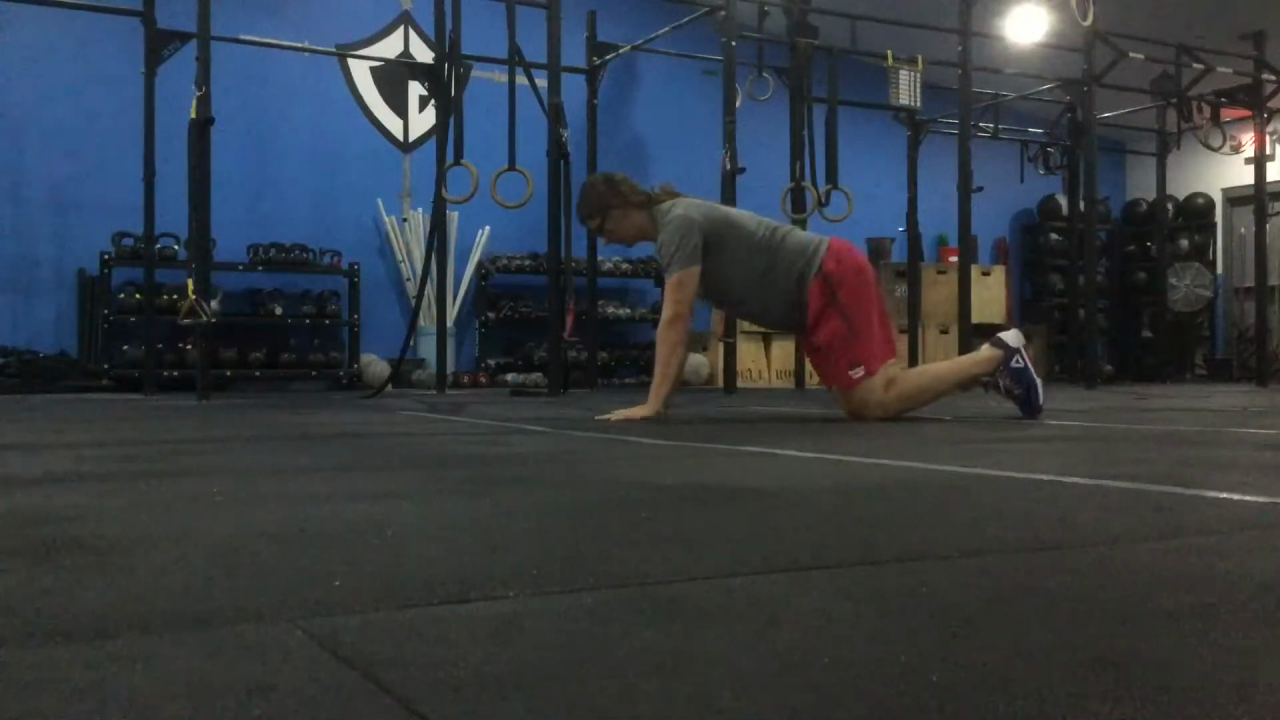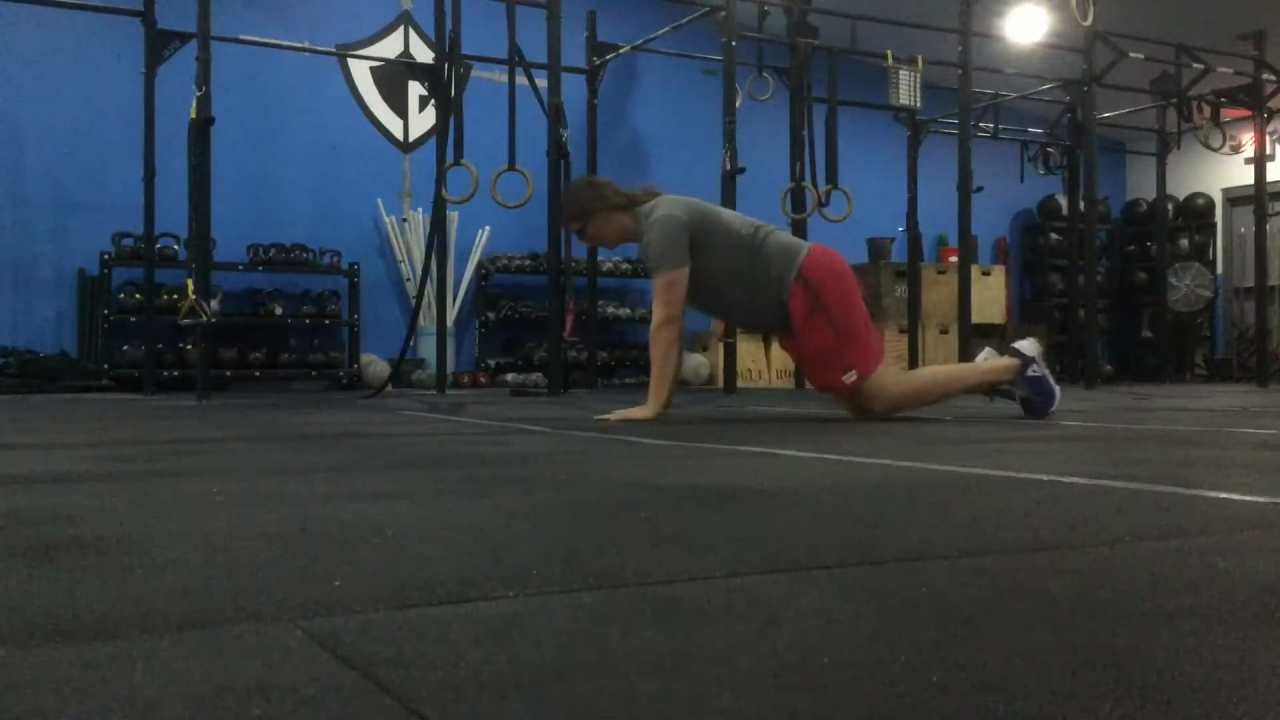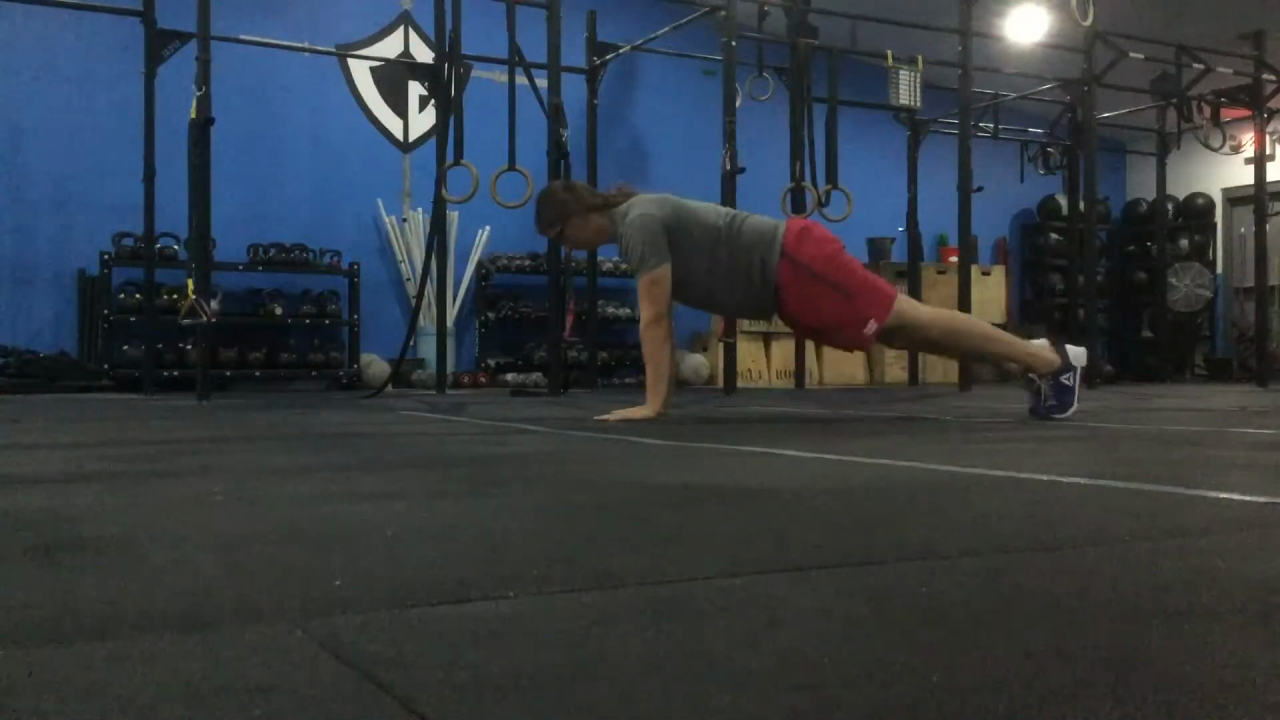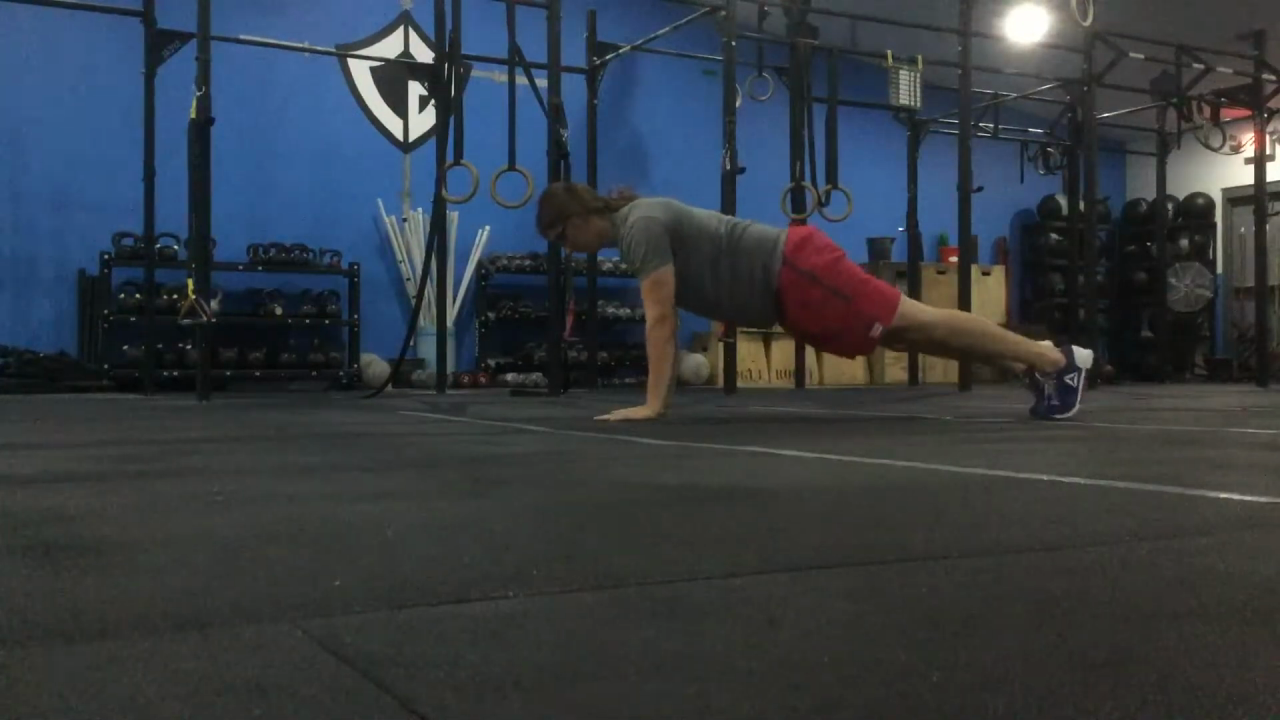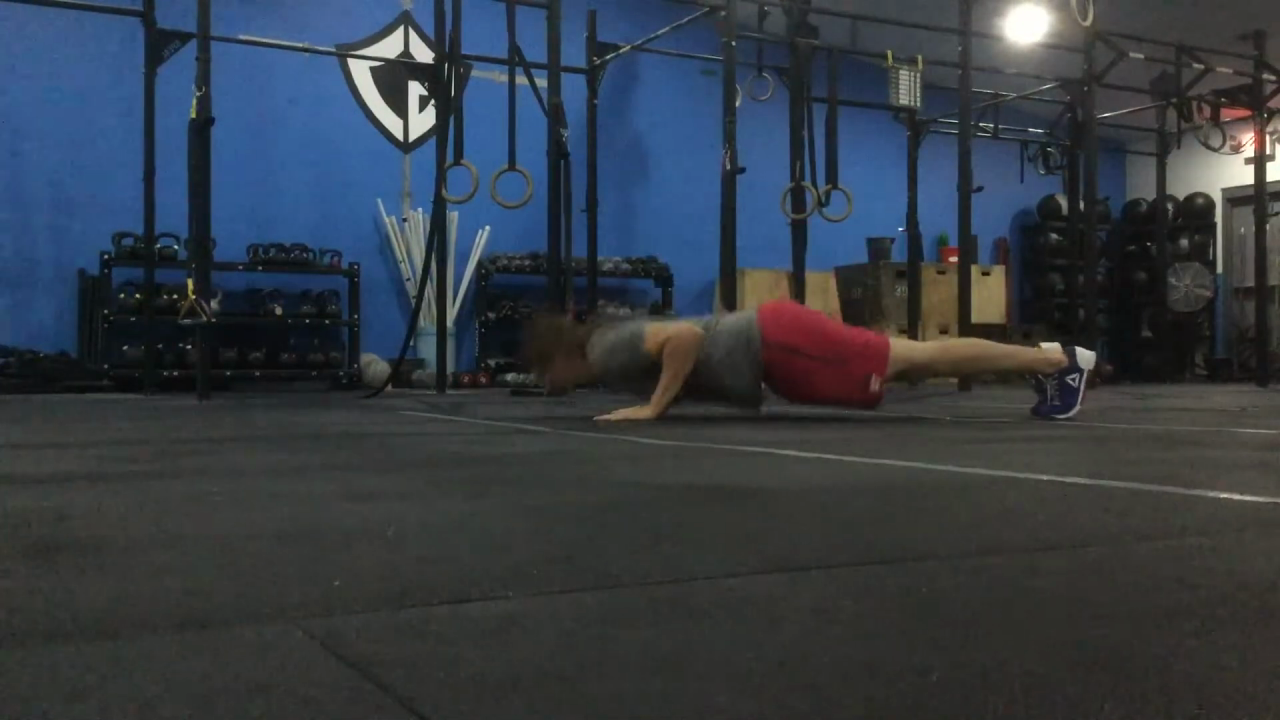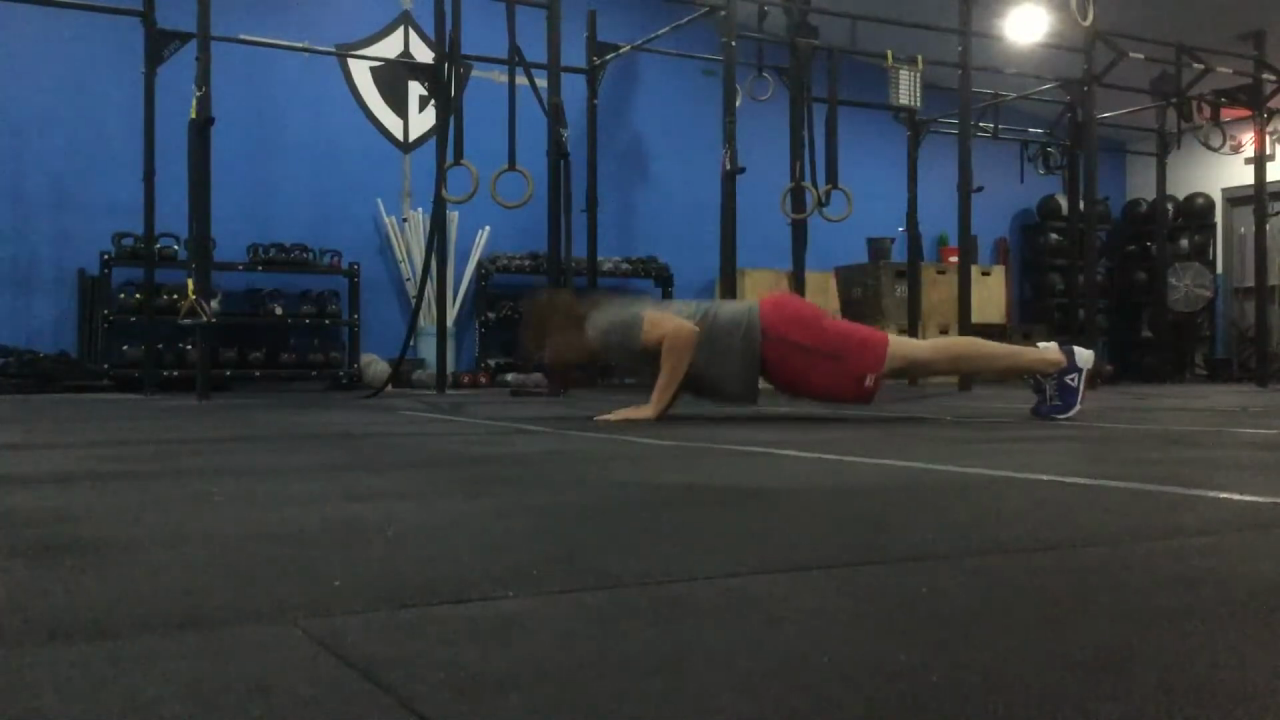
dt=0.5s
person 1, frame 1
left shoulder: (677, 223)
right shoulder: (680, 223)
left elbow: (675, 319)
right elbow: (682, 320)
left wrist: (652, 404)
right wrist: (661, 396)
left hip: (833, 279)
right hip: (821, 290)
left knee: (876, 403)
right knee: (862, 402)
left ankle: (998, 355)
right ankle: (988, 367)
person 1, frame 2
left shoulder: (662, 224)
right shoulder: (659, 225)
left elbow: (666, 321)
right elbow: (670, 323)
left wrist: (653, 405)
right wrist: (662, 397)
left hip: (809, 284)
right hip: (798, 294)
left knee: (884, 396)
right knee: (866, 402)
left ankle: (1016, 363)
right ankle: (987, 372)
person 1, frame 3
left shoulder: (639, 223)
right shoulder: (637, 220)
left elbow: (654, 319)
right elbow: (662, 321)
left wrist: (652, 403)
right wrist: (661, 396)
left hip: (795, 260)
right hip: (789, 271)
left knee: (912, 321)
right knee: (904, 332)
left ankle: (1050, 361)
right ankle: (1030, 357)
person 1, frame 4
left shoulder: (639, 227)
right shoulder: (635, 222)
left elbow: (661, 319)
right elbow: (665, 318)
left wrist: (653, 404)
right wrist: (658, 397)
left hip: (796, 270)
right hip: (789, 278)
left knee: (920, 323)
right knee: (908, 334)
left ankle: (1057, 361)
right ankle: (1033, 361)
person 1, frame 5
left shoulder: (609, 350)
right shoulder: (609, 337)
left elbow: (687, 338)
left wrist: (652, 408)
right wrist: (655, 398)
left hip: (776, 346)
right hip: (769, 336)
left knee: (915, 358)
right knee: (911, 359)
left ankle: (1057, 362)
right ankle: (1041, 357)
person 1, frame 6
left shoulder: (605, 328)
right shoulder: (608, 311)
left elbow: (684, 333)
left wrist: (653, 406)
right wrist: (660, 396)
left hip: (775, 337)
right hip: (769, 331)
left knee: (913, 354)
right knee: (910, 355)
left ankle: (1058, 364)
right ankle: (1040, 358)
